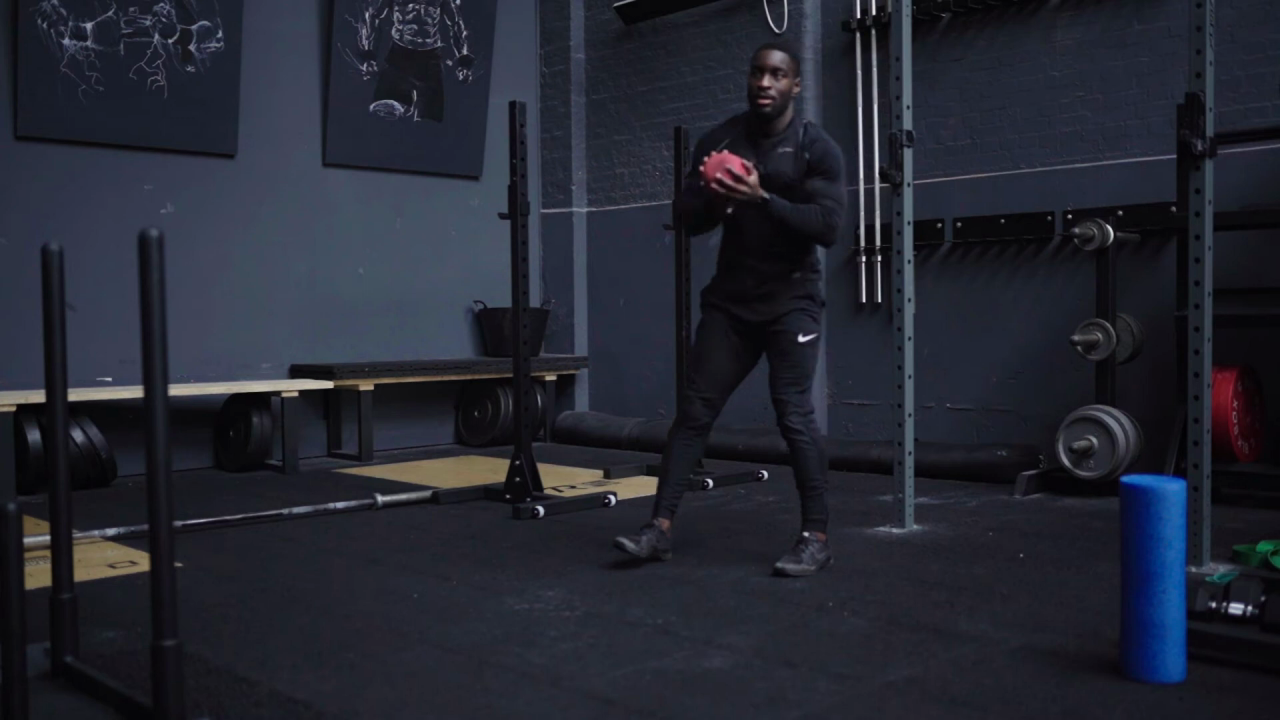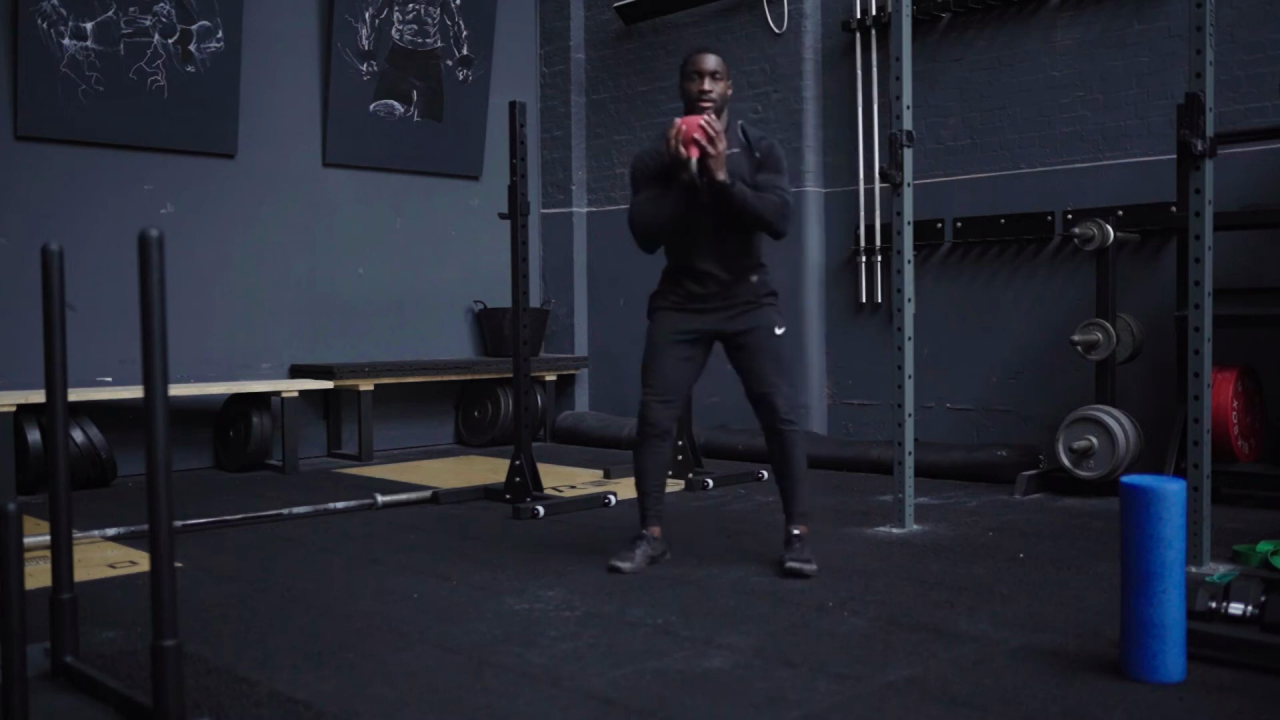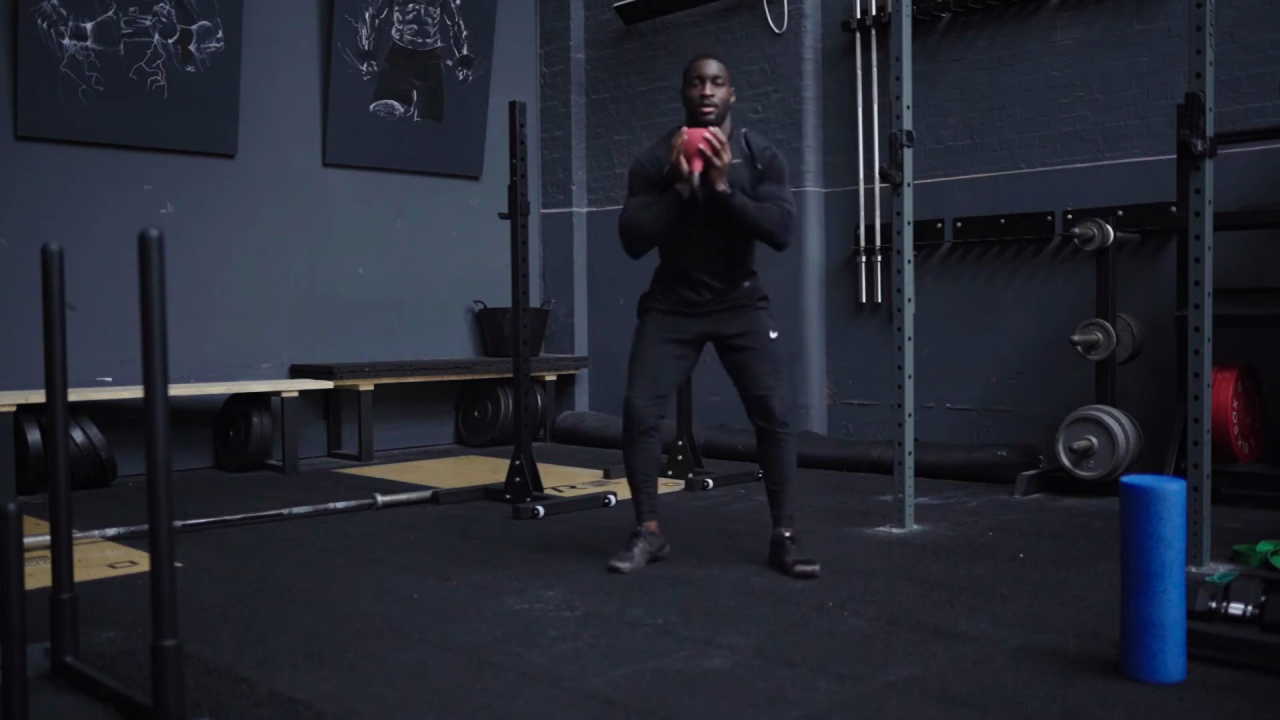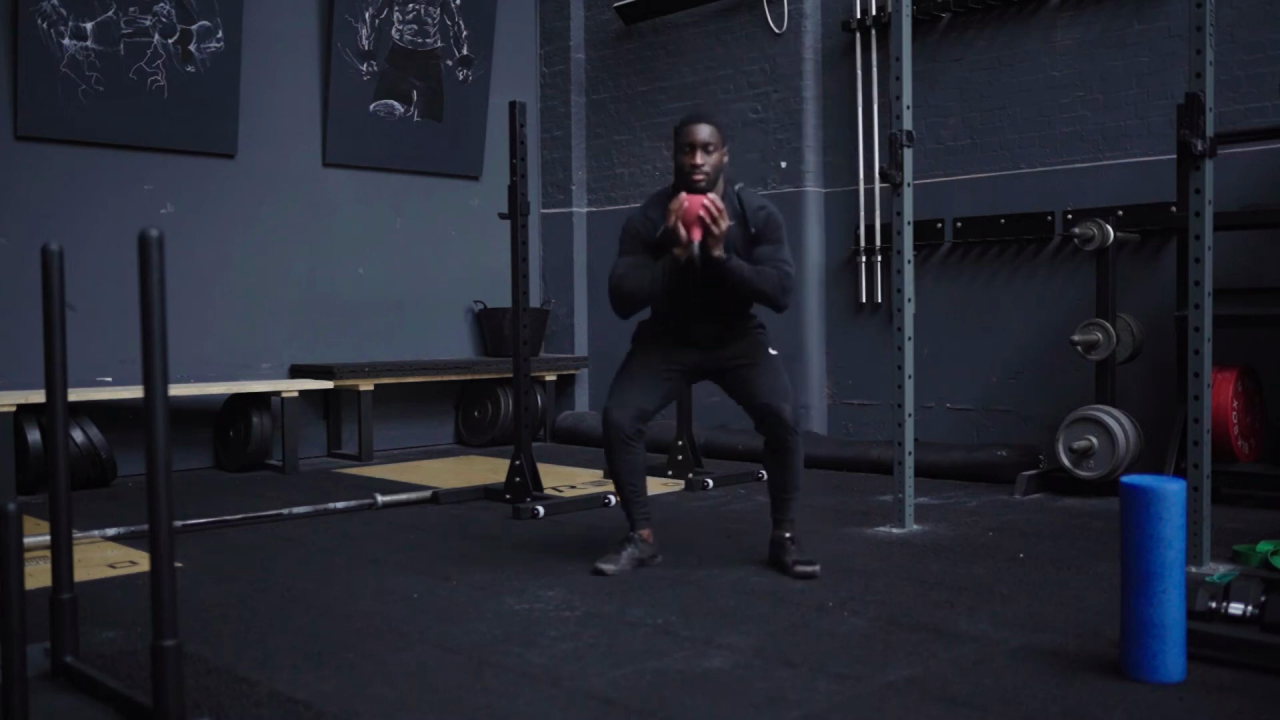
dt=0.3s
person 1, frame 1
left shoulder: (817, 147)
right shoulder: (718, 140)
left elbow: (827, 226)
right elbow: (688, 218)
left wrist: (763, 198)
right wrist: (708, 197)
left hip: (791, 301)
right hip: (729, 300)
left knee: (794, 416)
right knee: (695, 410)
left ankle: (816, 537)
right ankle: (660, 527)
person 1, frame 2
left shoulder: (758, 148)
right shoulder: (655, 154)
left elbow: (779, 220)
right elbow: (643, 236)
left wrist: (722, 176)
right wrist: (684, 179)
left hip: (748, 300)
right hip: (680, 304)
left knee: (779, 411)
right knee: (655, 416)
left ankle: (797, 532)
right ankle: (651, 533)
person 1, frame 3
left shoulder: (761, 155)
right shoulder: (655, 159)
left elbow: (781, 231)
right elbow: (632, 240)
left wrist: (724, 188)
right wrist: (680, 190)
left hip: (740, 304)
right hip: (671, 306)
left knee: (773, 413)
right knee: (640, 410)
left ankle: (783, 536)
right ankle: (648, 532)
person 1, frame 4
left shoulder: (758, 214)
right shoulder: (649, 218)
left elbow: (781, 292)
right elbow: (622, 300)
left wrist: (720, 254)
right wrist: (676, 255)
left hip: (737, 340)
right hip: (667, 342)
left knee: (782, 417)
right knee: (619, 418)
left ankle: (783, 538)
right ankle: (641, 538)
